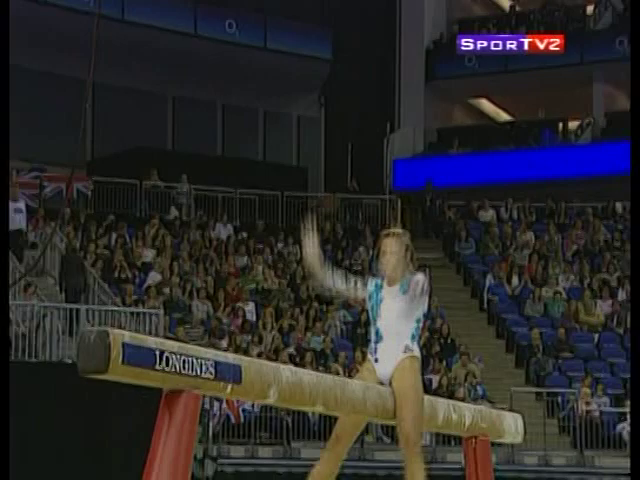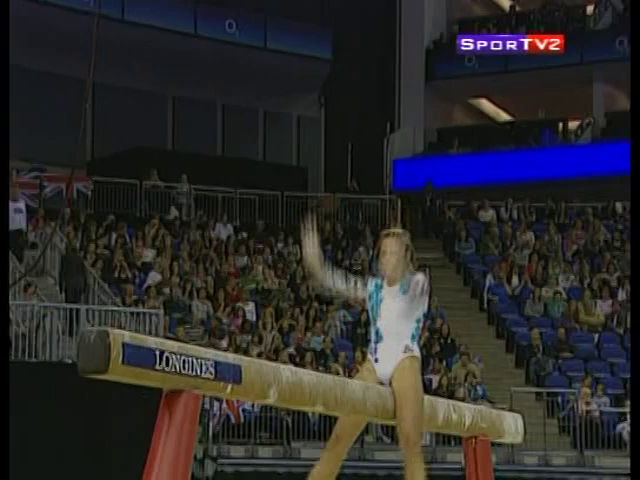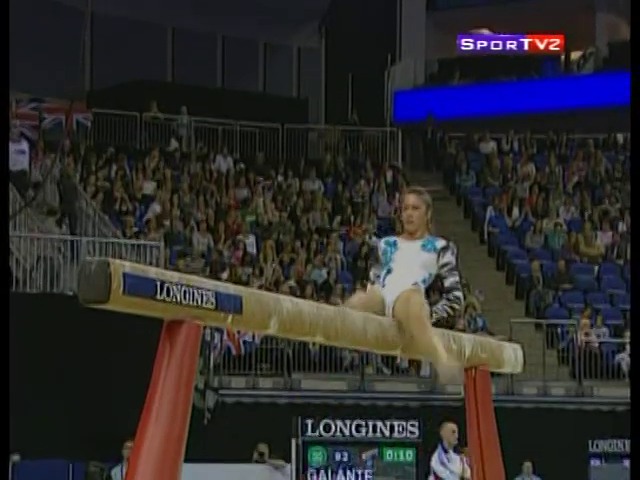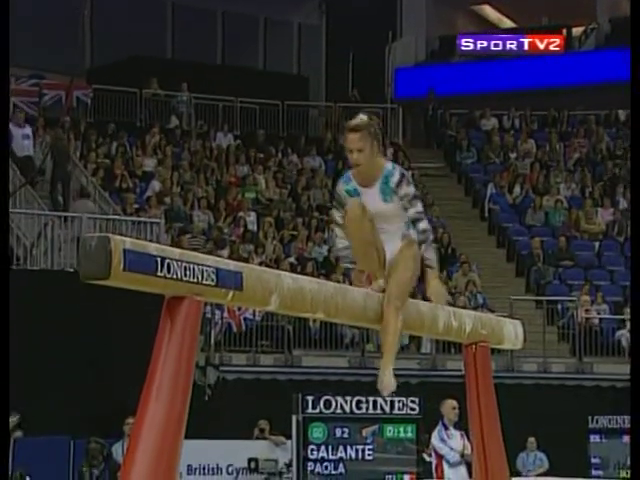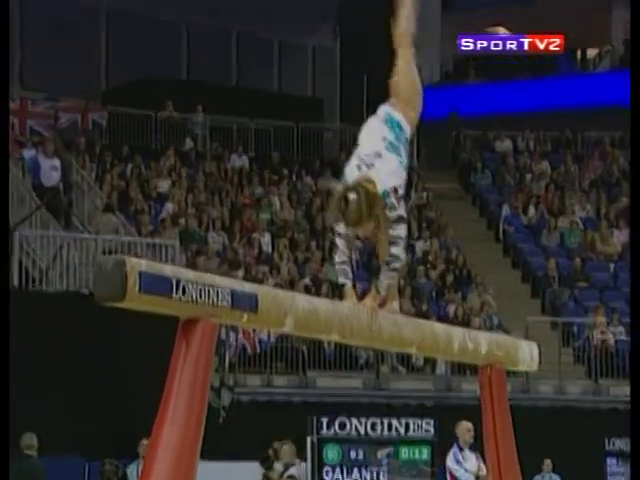
dt=1s
person 1, frame 1
left shoulder: (418, 283)
right shoulder: (372, 286)
left elbow: (415, 287)
right elbow: (339, 282)
left wrist: (398, 271)
right wrist: (315, 262)
left hip: (405, 362)
right hip: (374, 364)
left knee: (410, 442)
right knee: (339, 436)
person 1, frame 2
left shoulder: (418, 282)
right shoulder: (372, 286)
left elbow: (413, 286)
right elbow: (337, 282)
left wrist: (397, 272)
right wrist: (314, 262)
left hip: (405, 362)
right hip: (374, 364)
left knee: (411, 443)
right knee: (338, 439)
person 1, frame 3
left shoulder: (440, 246)
right shoulder: (385, 244)
left elbow: (456, 295)
left wrist: (429, 316)
right wrist: (372, 292)
left hip: (408, 294)
right hip: (378, 294)
left knee: (413, 315)
right knee: (352, 308)
left ankle: (442, 361)
person 1, frame 4
left shoulder: (396, 176)
right shoulder: (345, 185)
left elbow: (421, 225)
right elbow: (342, 232)
left wrist: (432, 275)
right wrist: (359, 273)
left hip: (403, 250)
right hip: (374, 254)
left knee: (393, 299)
right knee: (353, 209)
left ankle: (386, 368)
right ankle: (376, 278)
person 1, frame 5
left shoulder: (388, 193)
right shoulder: (347, 201)
left elbow: (396, 253)
right elbow: (341, 249)
left wrist: (376, 295)
right wrist: (349, 293)
left hip: (395, 122)
right hip: (375, 129)
right knee: (383, 231)
right ankle: (391, 299)
